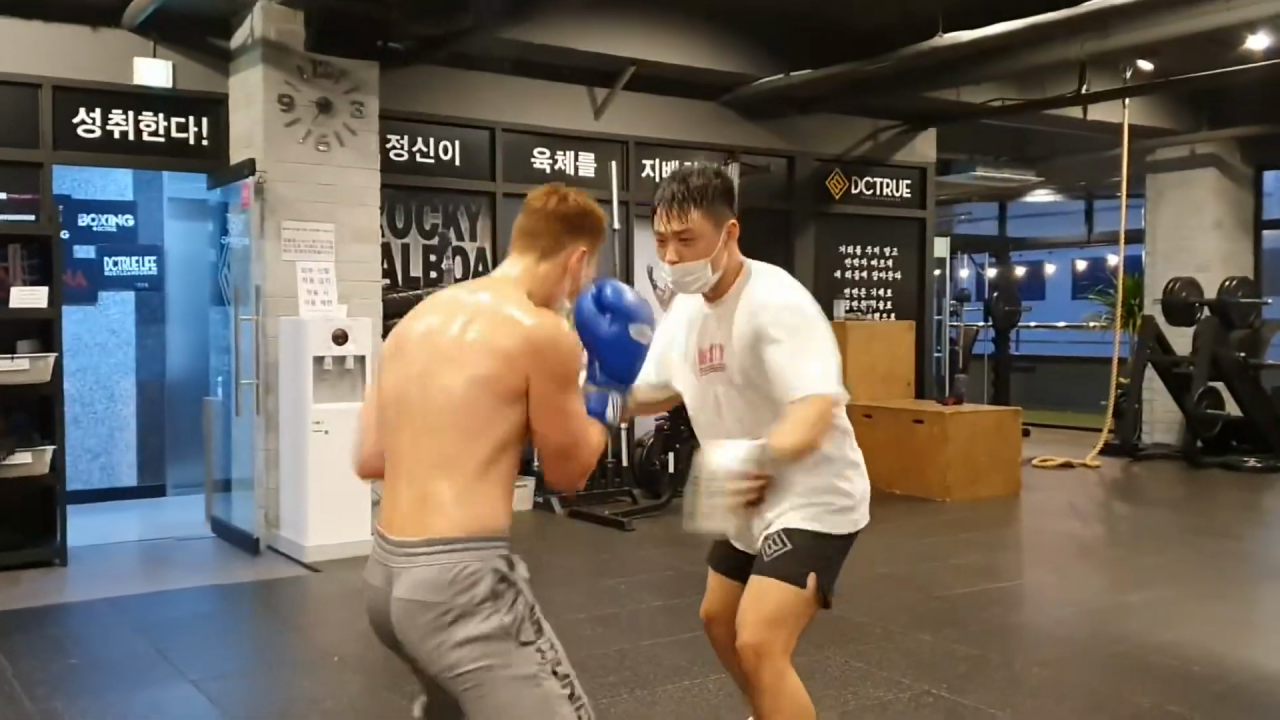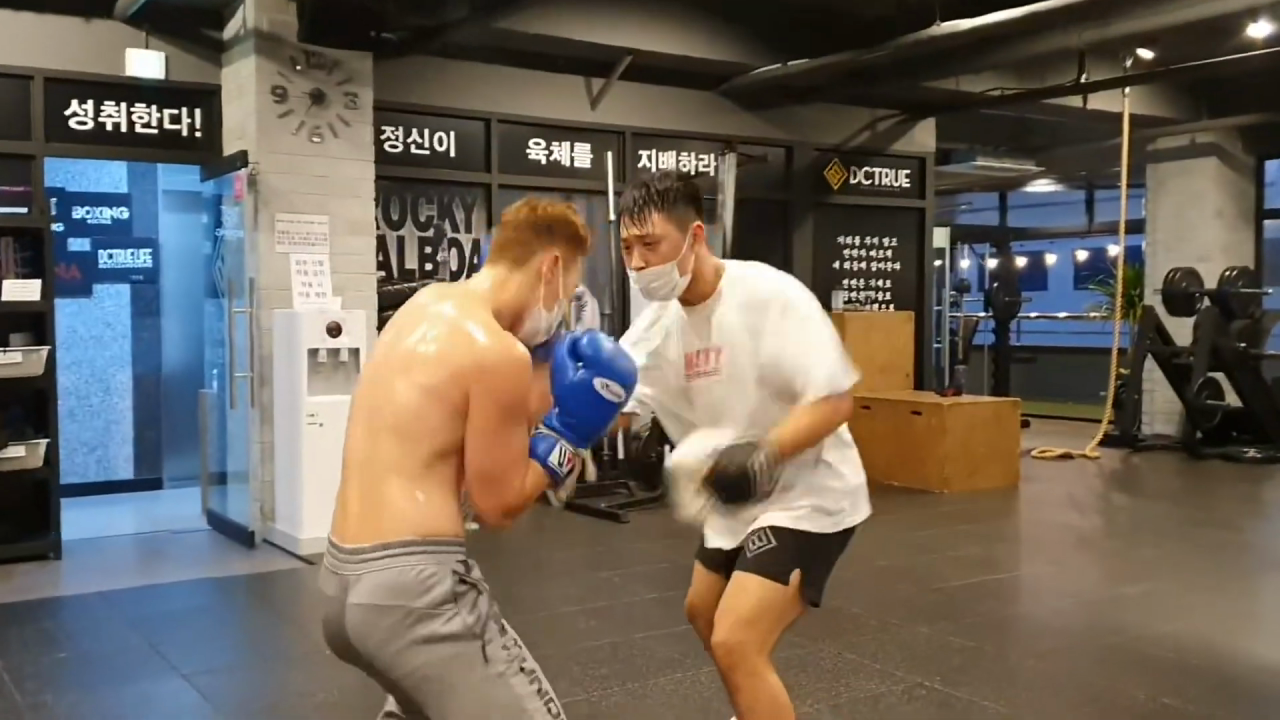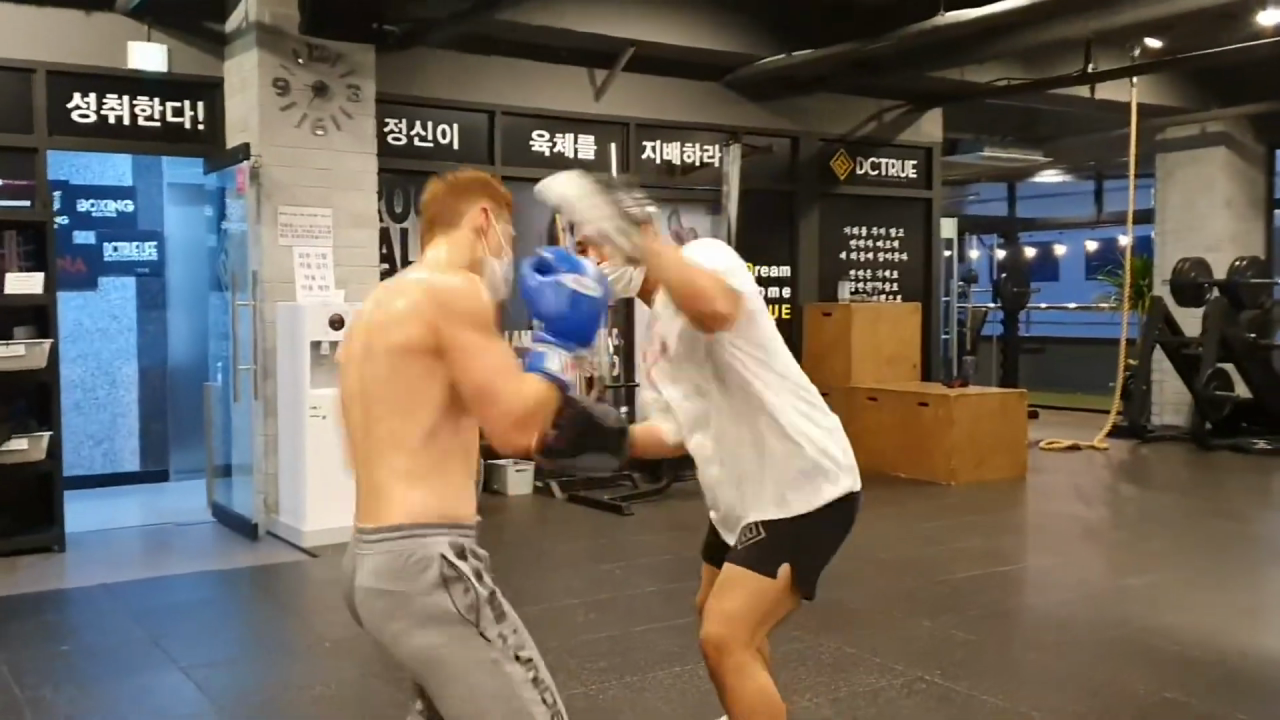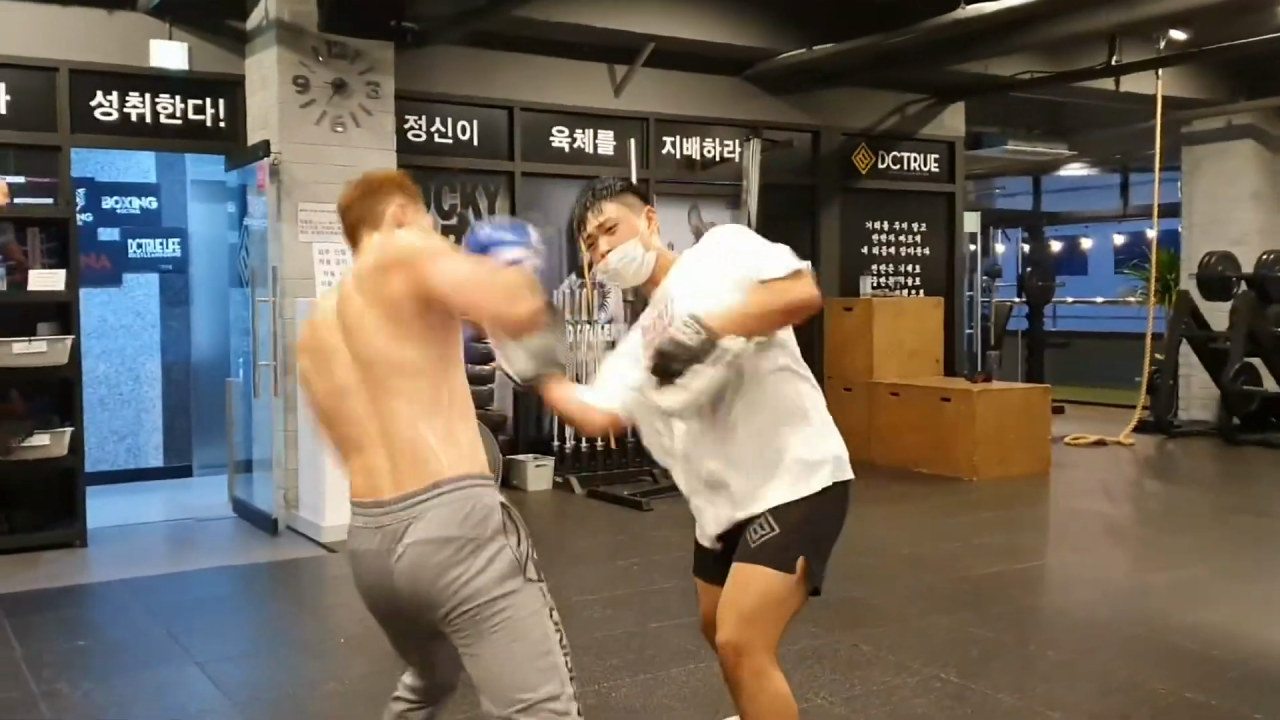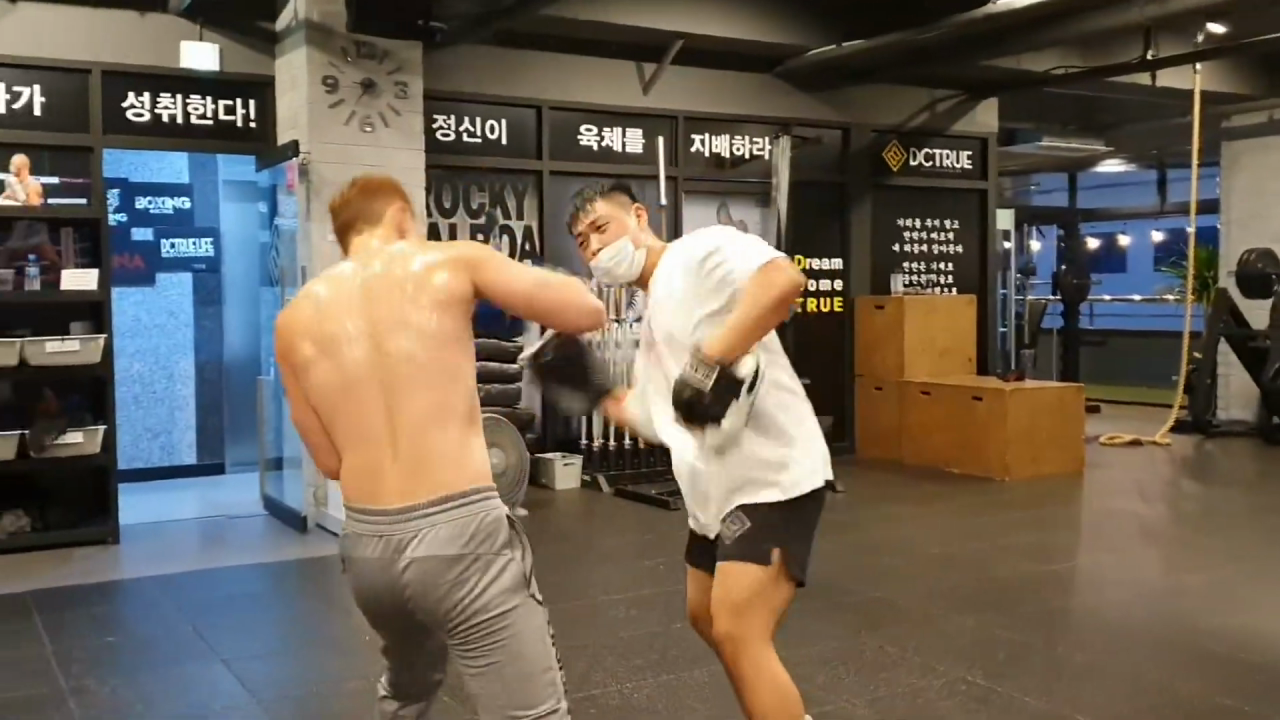
dt=0.2s
person 1, frame 1
left shoulder: (778, 300)
right shoulder: (683, 313)
left elbow: (817, 405)
right elbow: (653, 393)
left wrist: (763, 459)
left hip: (815, 501)
right hip: (751, 506)
left knee: (760, 646)
right knee: (718, 620)
person 1, frame 2
left shoulder: (773, 297)
right shoulder: (653, 327)
left elbow: (835, 399)
left wrist: (764, 456)
left hip: (809, 500)
right hip: (740, 505)
left knee: (735, 644)
right knee: (703, 612)
person 1, frame 3
left shoulder: (703, 260)
right shoulder: (655, 339)
left elbow: (717, 311)
right elbow: (677, 435)
left wrist: (637, 239)
left hip: (802, 483)
right hip: (739, 497)
left knee: (725, 639)
right knee: (719, 617)
person 1, frame 4
left shoulder: (723, 252)
right shoulder: (638, 342)
left elbow: (801, 292)
right elbow: (597, 420)
left wrist: (705, 330)
right wrist: (535, 373)
left hip: (799, 480)
right hip: (724, 497)
left knee: (742, 643)
right knee: (717, 623)
person 1, frame 5
left shoulder: (702, 249)
right shoulder: (654, 327)
left elbow: (784, 278)
right elbow: (655, 424)
left wrist: (715, 363)
right wrist: (590, 384)
left hip: (775, 476)
right hip: (719, 487)
left knee: (737, 633)
right knee: (707, 618)
person 2, frame 1
left shoulder: (420, 318)
right shoulder: (543, 335)
left elbow: (371, 459)
right elbow: (566, 473)
right wrist: (612, 386)
left hip: (390, 576)
right hip: (458, 579)
person 2, frame 2
left shoulder: (426, 304)
right shoulder: (499, 354)
right elbow: (496, 505)
left wrist: (537, 384)
right wrist: (570, 434)
left hip: (344, 582)
right hip: (415, 584)
person 2, frame 3
left shoulder: (385, 301)
right shoulder: (450, 292)
right elbow: (517, 431)
right wrist: (558, 340)
left hip: (372, 564)
right hip: (422, 568)
person 2, frame 4
left shoulder: (317, 324)
right shoulder: (405, 258)
right elbow: (520, 313)
right wrist: (511, 252)
left hip: (374, 539)
right hip: (457, 524)
person 2, frame 5
left shoulder: (296, 320)
right shoulder: (450, 262)
left elbow: (332, 461)
right elbow: (587, 314)
left hip: (368, 543)
right hip: (461, 533)
